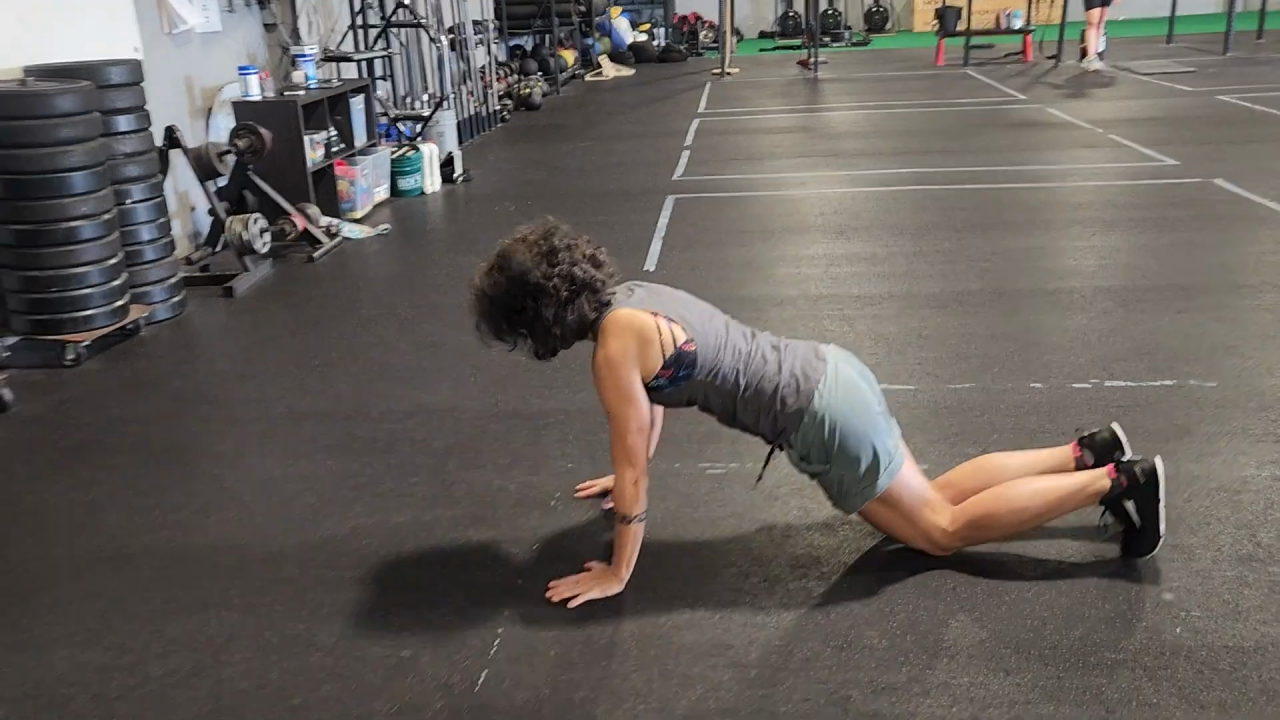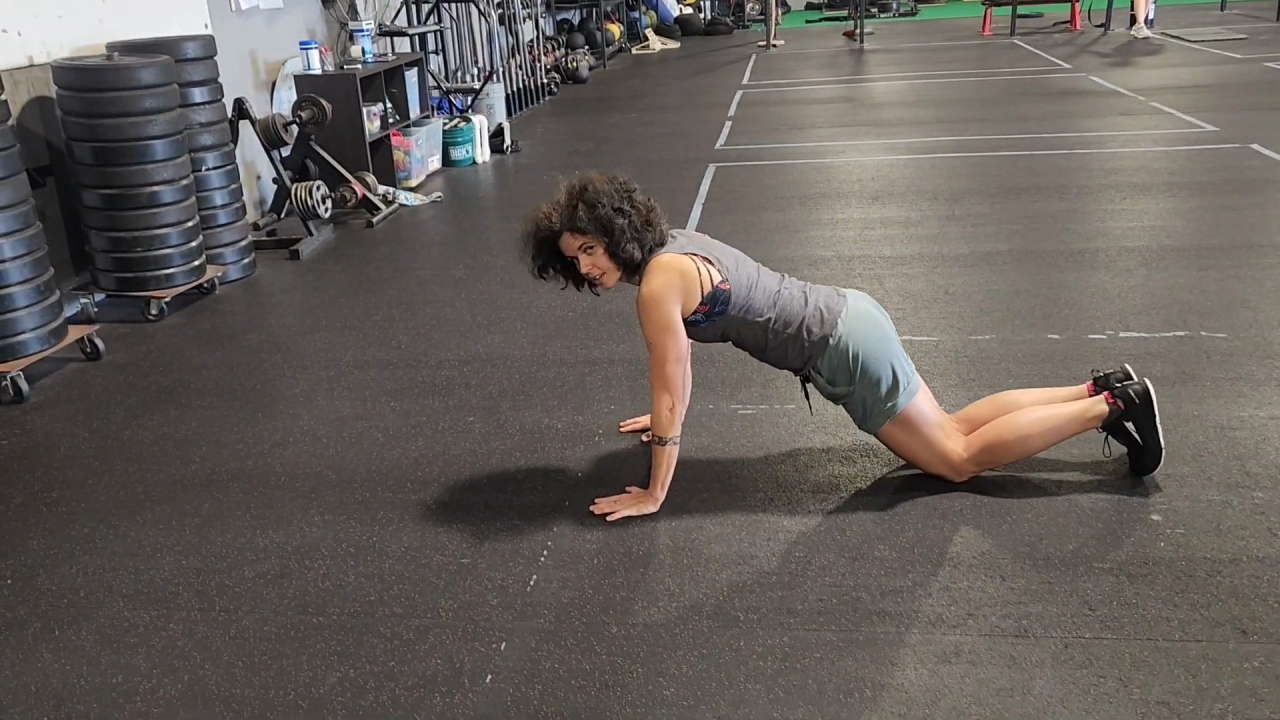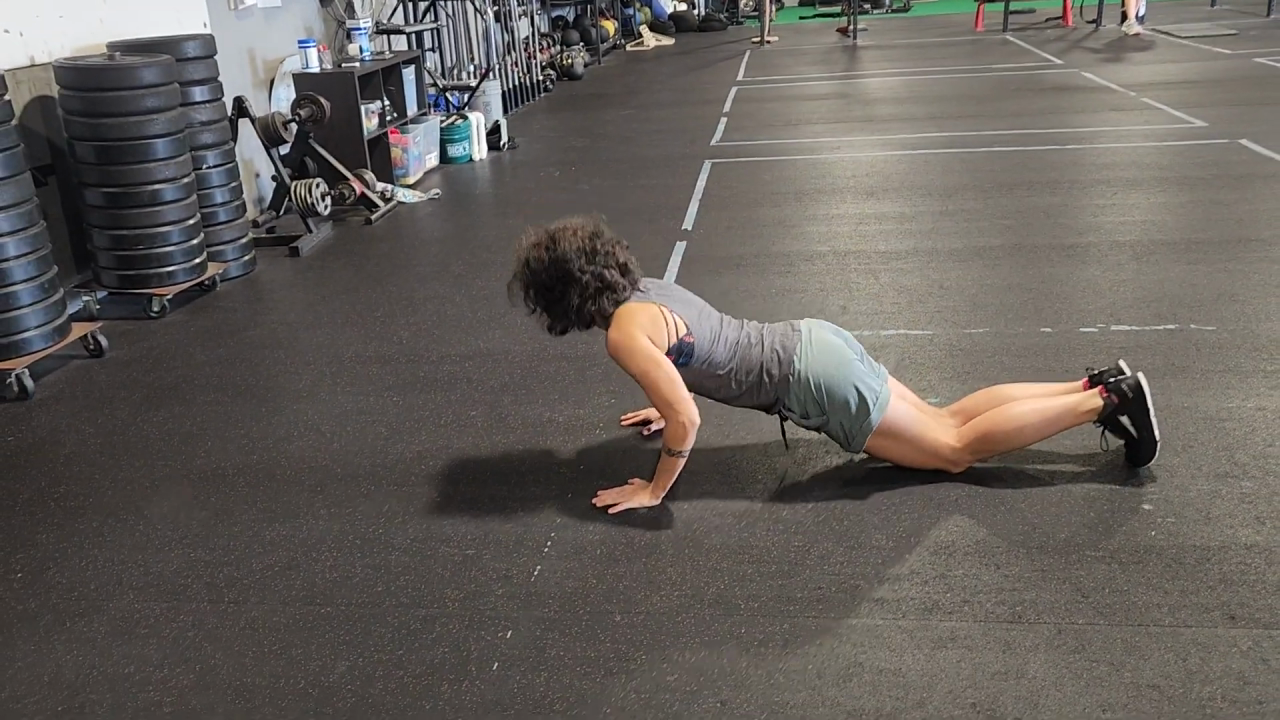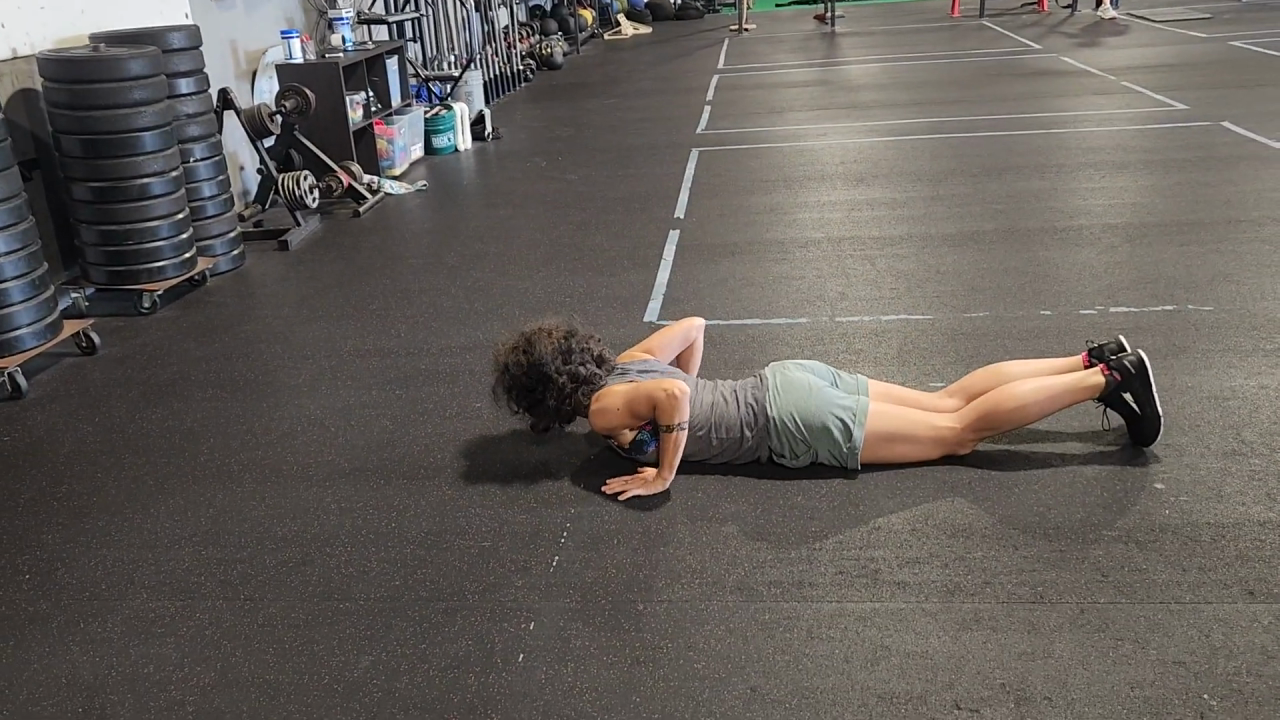
dt=1s
person 1, frame 1
left shoulder: (615, 342)
right shoulder: (631, 297)
left elbow: (633, 472)
right elbow: (654, 399)
left wrist: (615, 576)
right wrist: (630, 481)
left hip: (824, 417)
right hip: (828, 372)
left knee: (945, 531)
right knee: (933, 496)
left ankle: (1116, 480)
right ankle: (1085, 453)
person 1, frame 2
left shoulder: (657, 282)
right shoulder: (670, 245)
left elbow: (668, 397)
right elbow: (681, 358)
left wrist: (653, 495)
right wrist: (667, 418)
left hip: (845, 347)
right hip: (846, 319)
left knee: (958, 458)
right knee: (949, 428)
left ankle: (1112, 407)
right ankle: (1100, 389)
person 1, frame 3
left shoulder: (623, 332)
right shoulder: (642, 289)
left elbow: (687, 419)
left wrist: (656, 488)
right wrist: (671, 404)
left hip: (813, 379)
right hip: (813, 340)
left knee: (957, 449)
right knee: (948, 421)
left ankle: (1102, 400)
right ankle: (1096, 382)
person 1, frame 4
left shoulder: (603, 409)
right shoulder: (621, 365)
left elbow: (673, 396)
right elbow: (694, 324)
left wrist: (664, 473)
left hip: (791, 418)
right hip: (791, 380)
left knee: (959, 431)
right knee: (949, 402)
left ankle: (1105, 380)
right ankle: (1097, 361)
